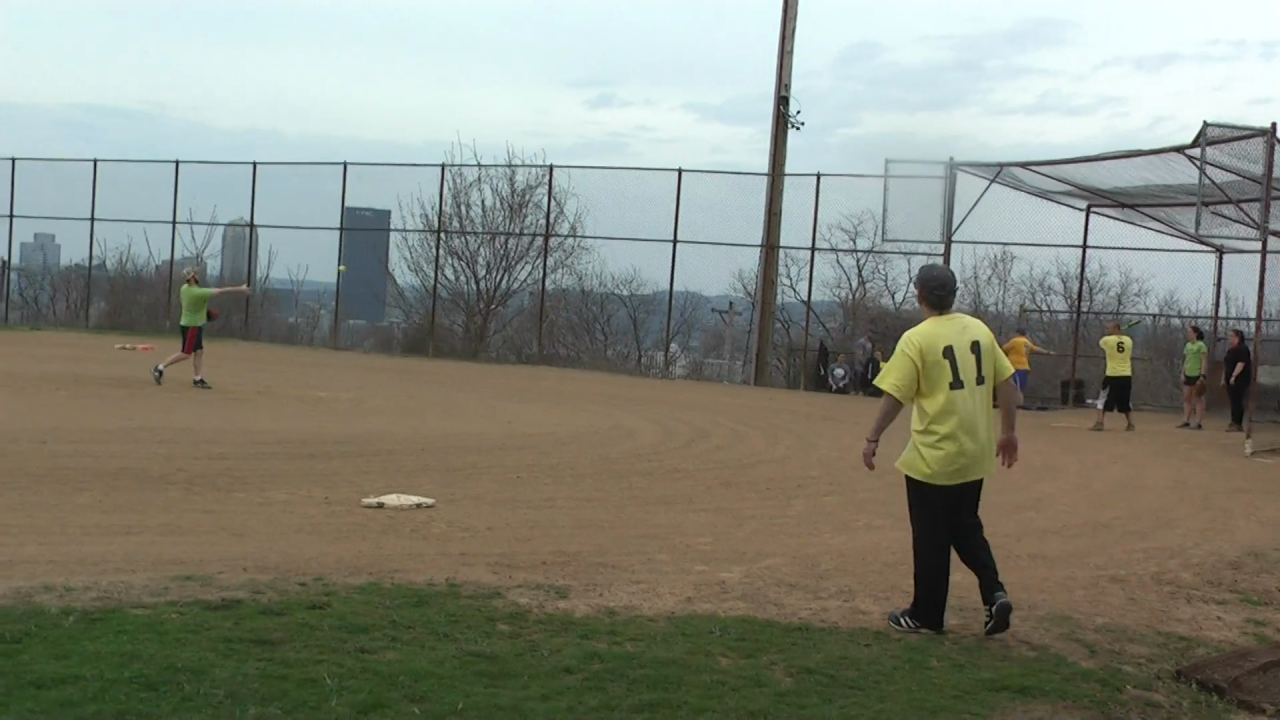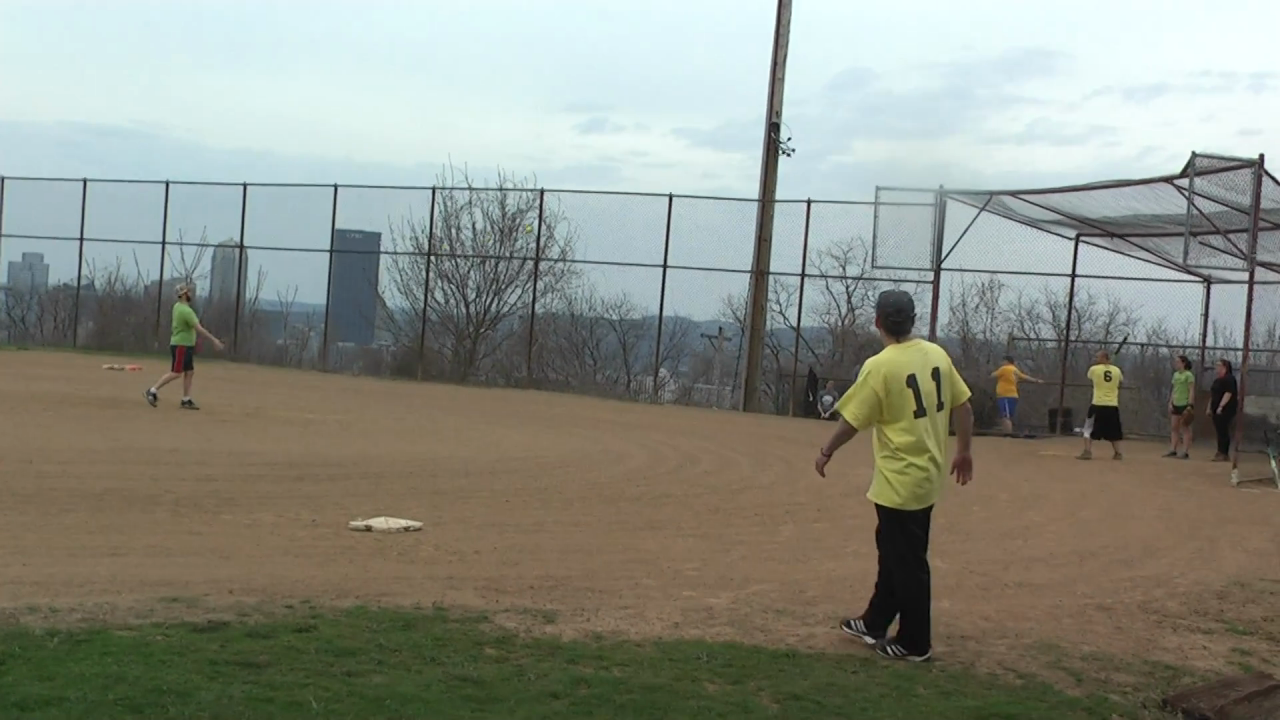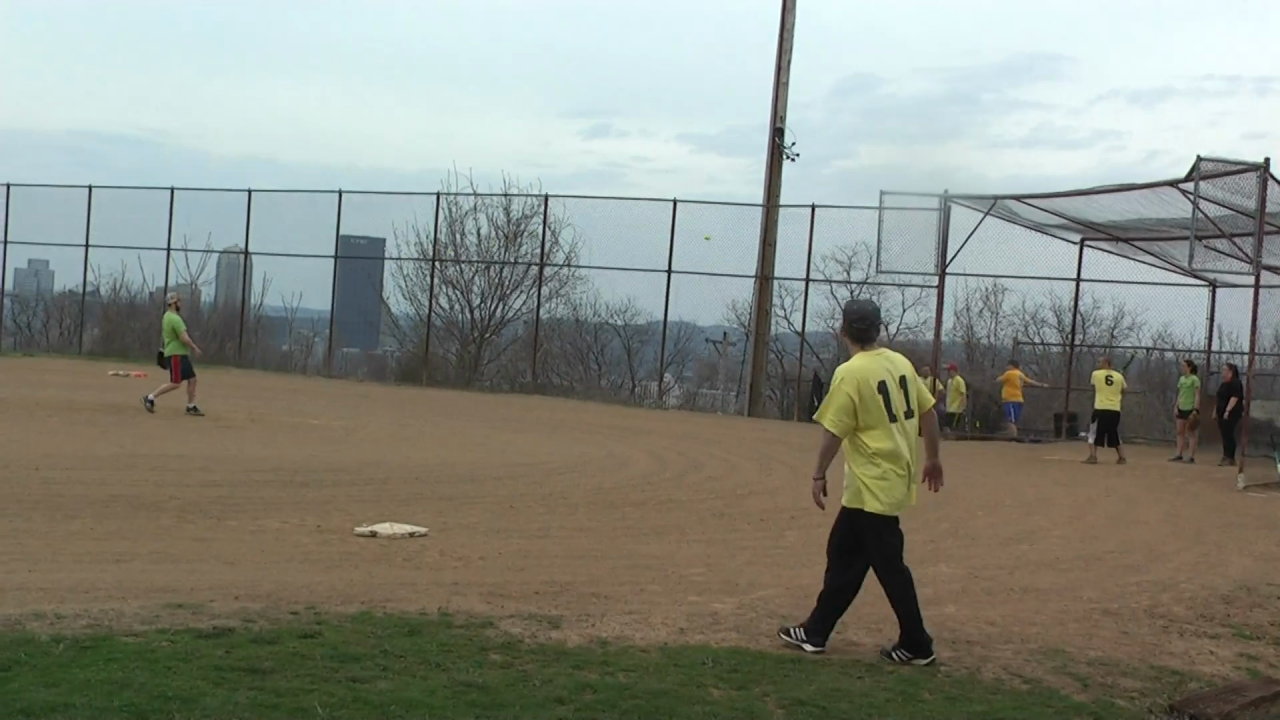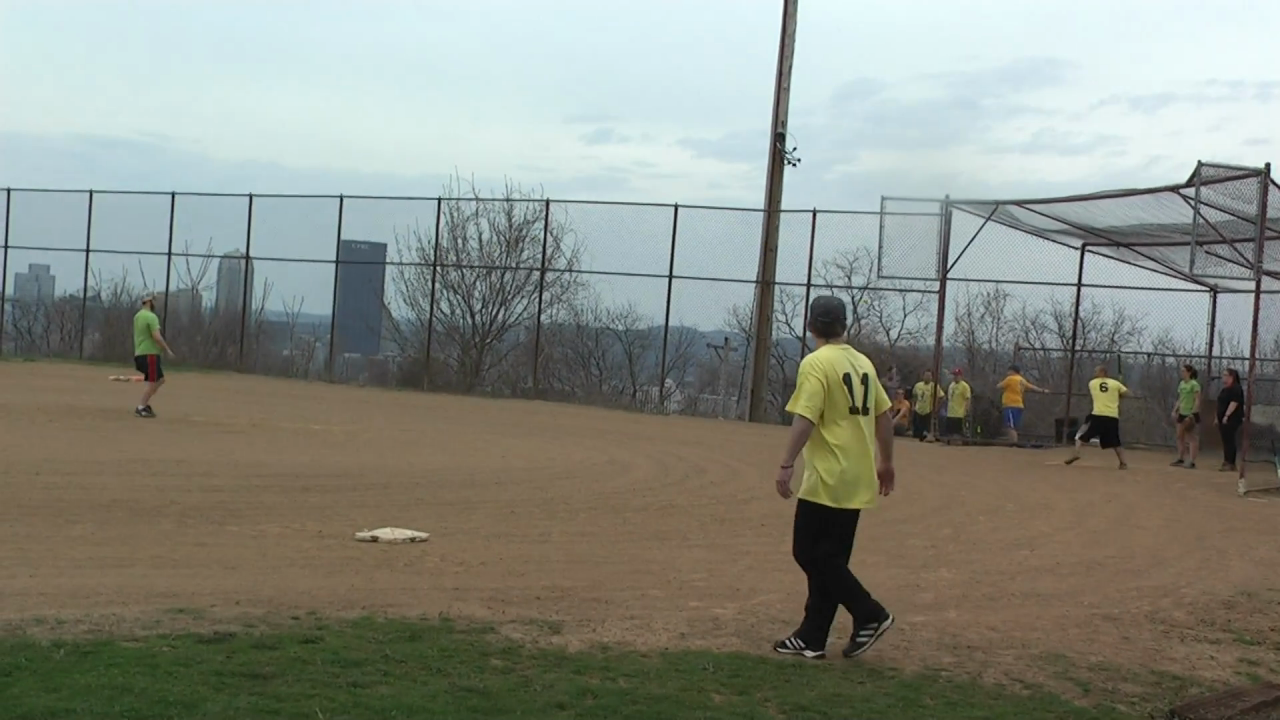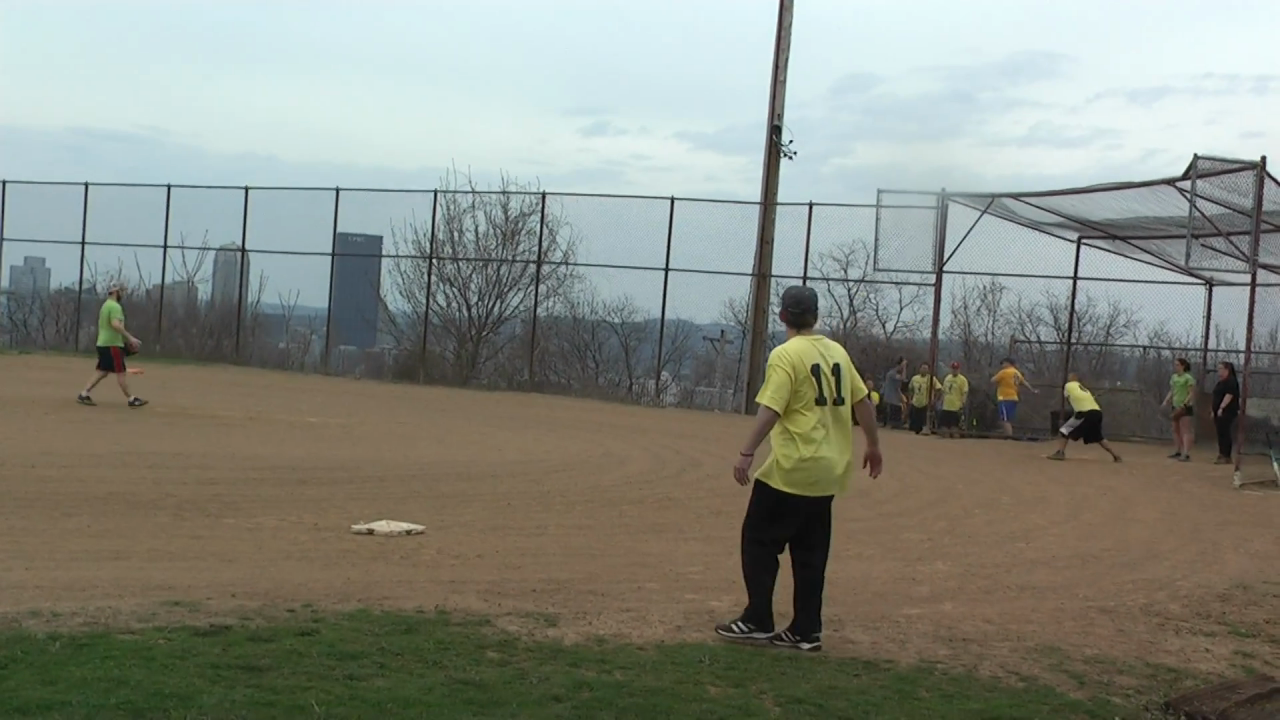
dt=0.3s
person 1, frame 1
left shoulder: (917, 338)
right shoulder: (980, 330)
left elbow: (894, 395)
right elbow: (1006, 383)
left wrist: (872, 439)
right wrist: (1008, 431)
left hip: (933, 457)
right hip: (974, 456)
left knee: (930, 539)
right knee: (966, 530)
left ankle: (926, 615)
right ankle: (994, 594)
person 1, frame 2
left shoulder: (879, 366)
right shoulder: (937, 354)
left elbow: (853, 421)
right elbow: (961, 406)
left wrist: (826, 451)
right wrist: (963, 451)
left hip: (899, 480)
right hip: (929, 474)
left knee: (905, 561)
right knee: (894, 550)
left ankle: (914, 641)
right ankle: (875, 623)
person 1, frame 3
left shoulder: (850, 373)
right shoulder: (901, 363)
left elbow: (834, 431)
right elbow: (928, 413)
left wrist: (818, 475)
right wrist: (932, 458)
left hip: (872, 485)
right hip: (896, 479)
left knee: (889, 566)
right knee: (844, 555)
left ankle: (916, 644)
right ankle: (815, 631)
person 1, frame 4
left shoulder: (815, 363)
right shoulder: (862, 361)
left elbow: (805, 419)
right elbow: (883, 415)
left wrist: (785, 465)
right wrist: (886, 461)
left hip: (829, 480)
right hip: (857, 479)
left knee: (813, 554)
right knee: (828, 555)
left ankle: (870, 615)
right ankle: (812, 638)
person 1, frame 5
left shoulder: (785, 354)
right shoulder: (837, 351)
left elbow: (770, 409)
right elbow: (863, 402)
left wrist: (746, 453)
right wrist: (872, 445)
left hip: (791, 468)
right hip: (827, 471)
left knee: (758, 538)
right knee: (810, 551)
left ankle: (758, 618)
right ankle: (807, 628)
